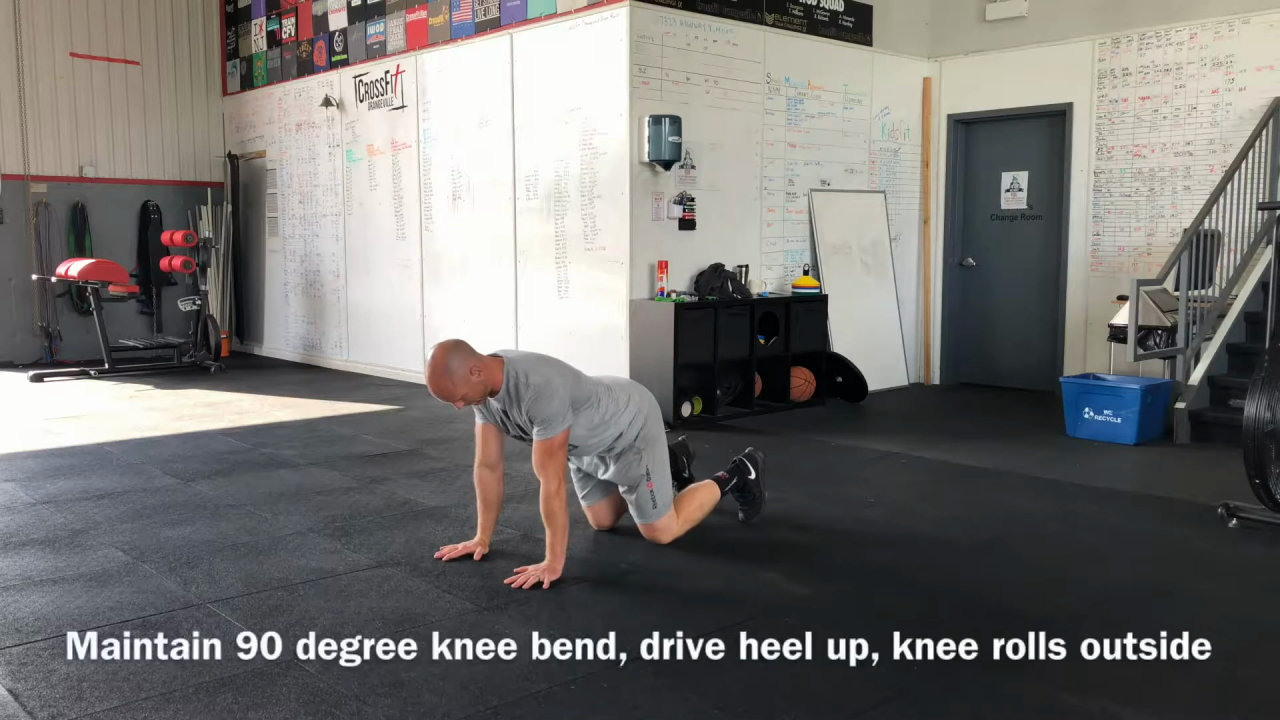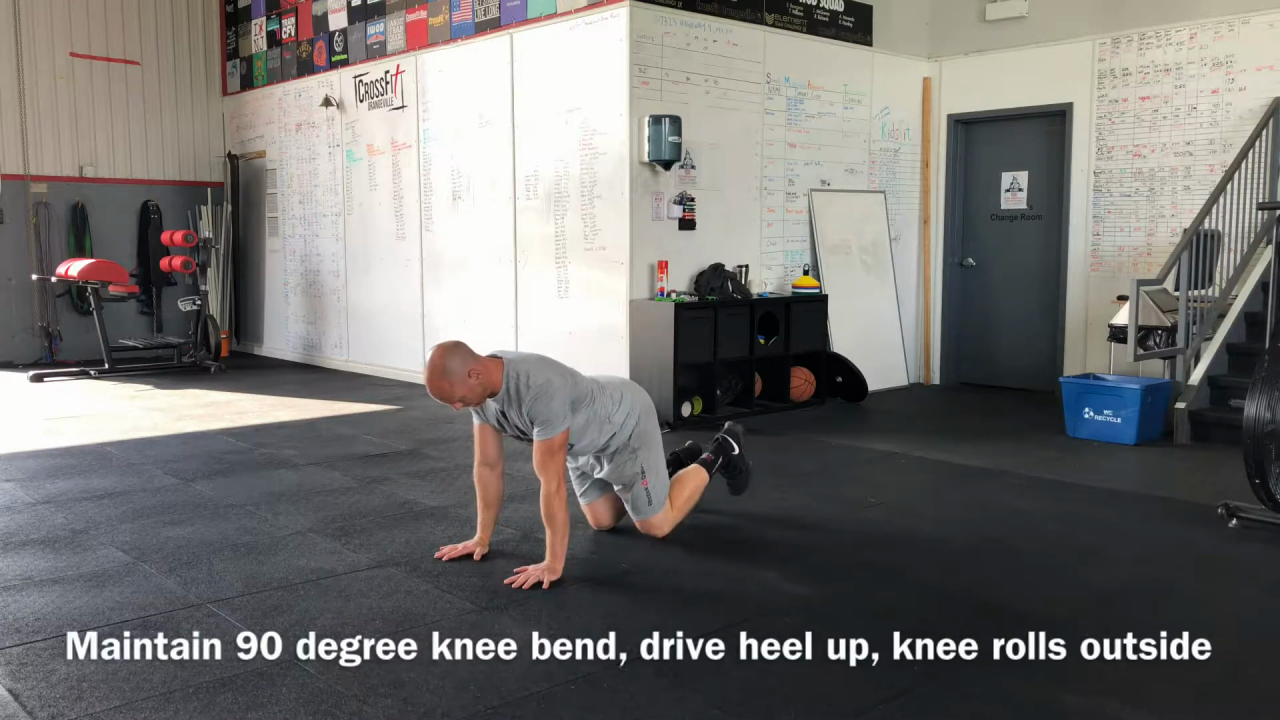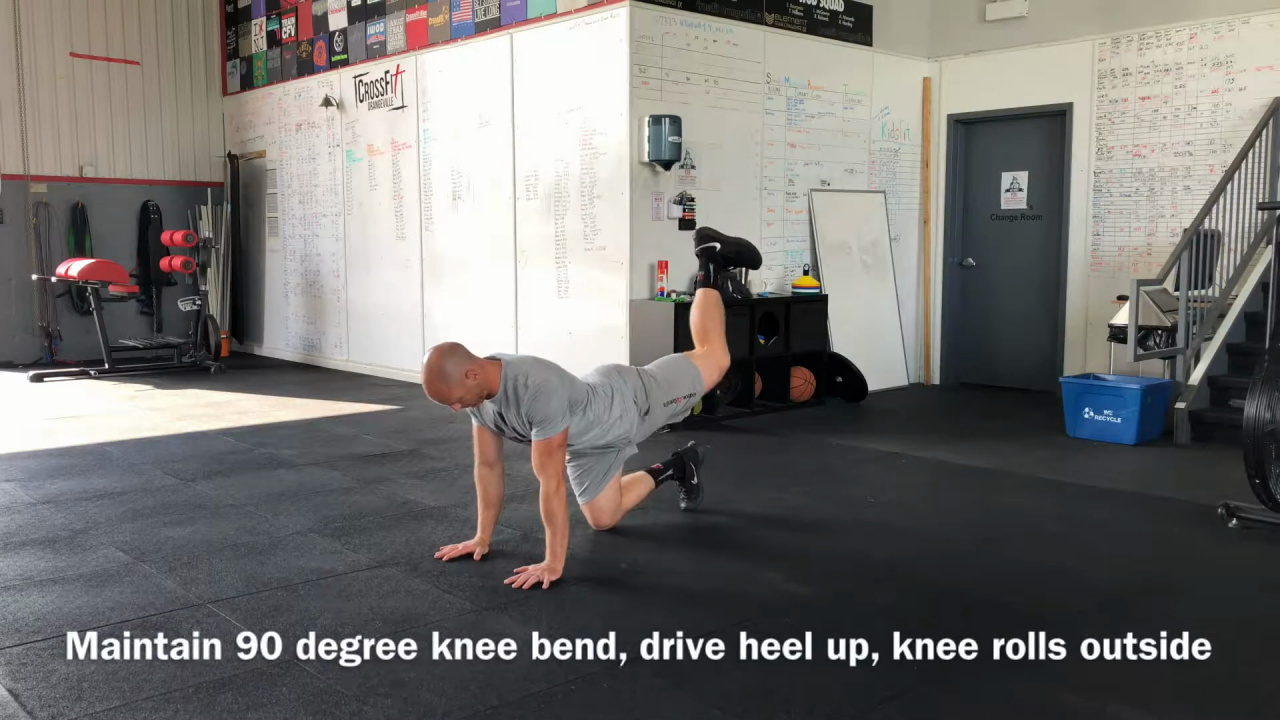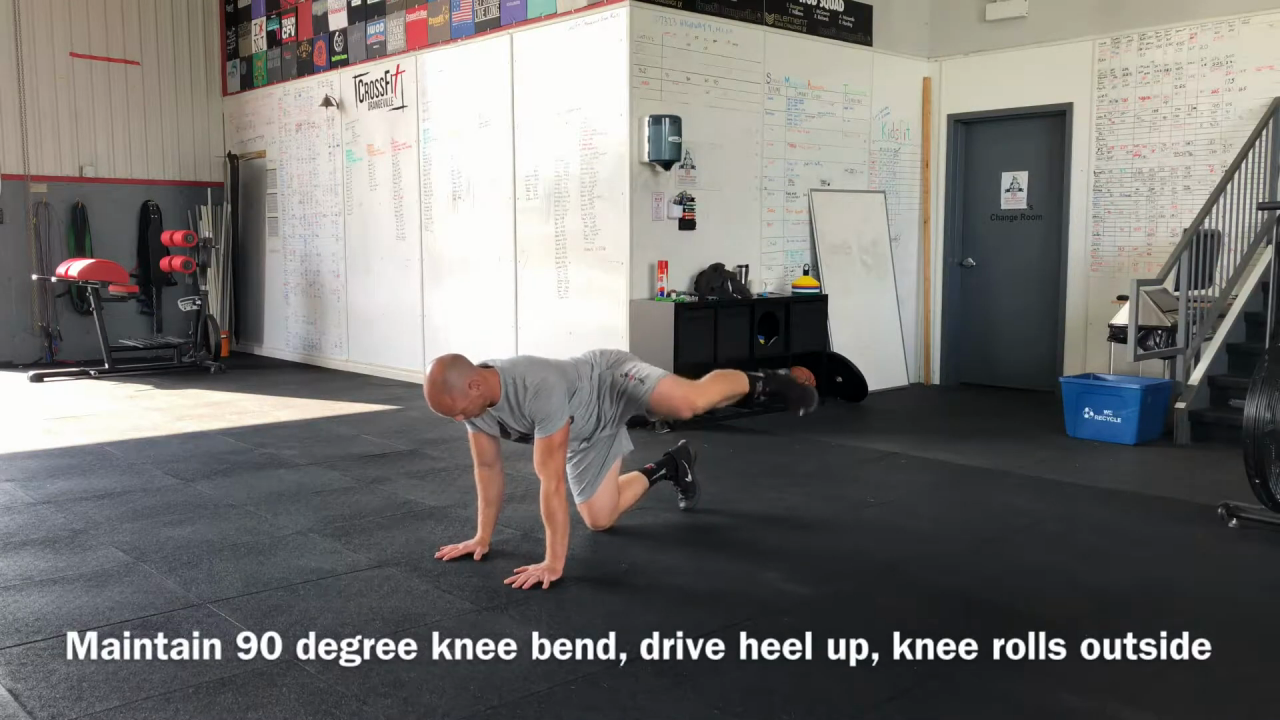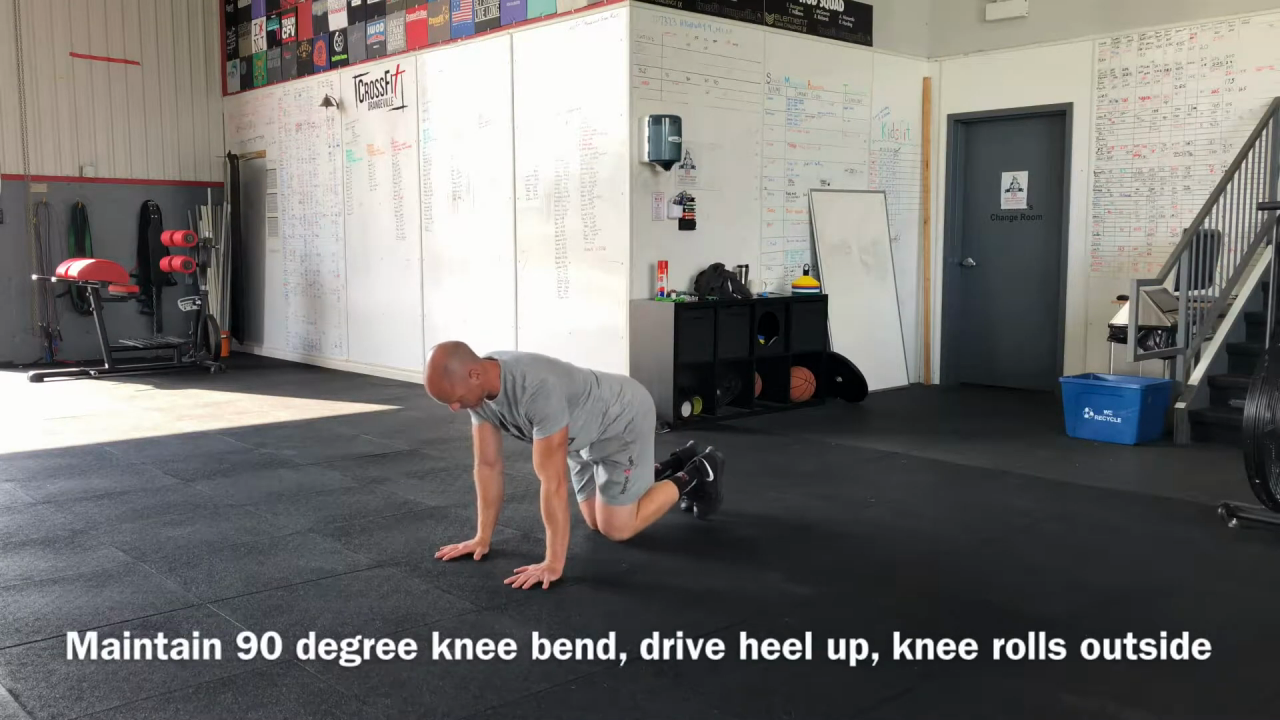
dt=1s
person 1, frame 1
left shoulder: (540, 389)
right shoulder: (482, 386)
left elbow: (552, 482)
right elbow: (488, 466)
left wrist: (554, 562)
right wrist: (482, 538)
left hip: (630, 427)
right hip: (589, 438)
left knee: (660, 531)
right knee: (603, 522)
left ankle: (737, 475)
right ankle: (670, 465)
person 1, frame 2
left shoulder: (540, 389)
right shoulder: (480, 386)
left elbow: (552, 481)
right elbow: (488, 466)
left wrist: (553, 562)
right wrist: (482, 537)
left hip: (625, 423)
right hip: (587, 439)
left knee: (656, 524)
right knee: (602, 522)
left ankle: (718, 454)
right ankle: (674, 463)
person 1, frame 3
left shoulder: (538, 389)
right shoulder: (477, 389)
left elbow: (552, 481)
right elbow: (488, 466)
left wrist: (554, 562)
right wrist: (482, 537)
left hip: (628, 403)
left knee: (714, 361)
right knee: (603, 520)
left ankle: (710, 267)
right ankle: (673, 469)
person 1, frame 4
left shoulder: (538, 389)
right shoulder: (473, 400)
left elbow: (552, 479)
right elbow: (488, 468)
left wrist: (554, 561)
right wrist: (482, 537)
left hip: (610, 381)
right hip: (586, 432)
left knee: (691, 402)
right knee: (599, 520)
left ankle: (761, 384)
right ankle: (668, 466)
person 1, frame 5
left shoulder: (537, 388)
right shoulder: (477, 387)
left elbow: (553, 481)
right elbow: (488, 465)
left wrist: (554, 563)
right wrist: (482, 537)
left hip: (623, 419)
right hip: (589, 431)
left knee: (617, 528)
right knee: (598, 521)
left ankle: (696, 475)
right ankle: (679, 464)
